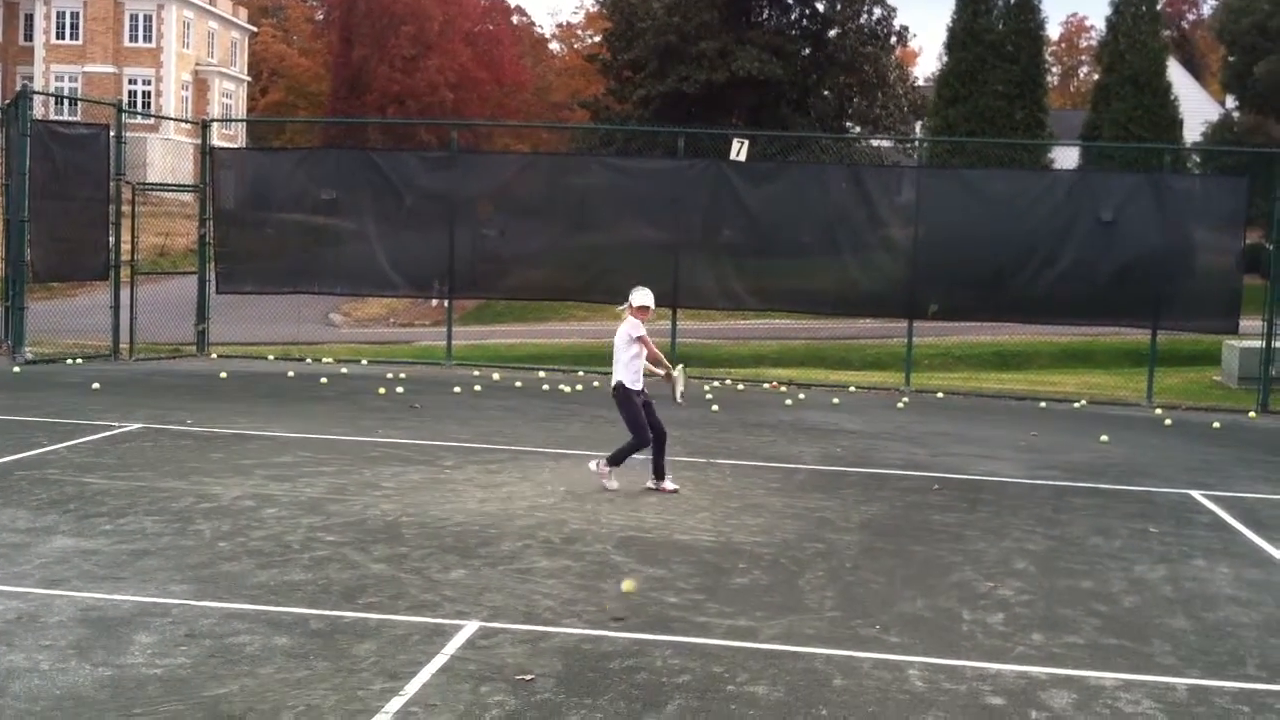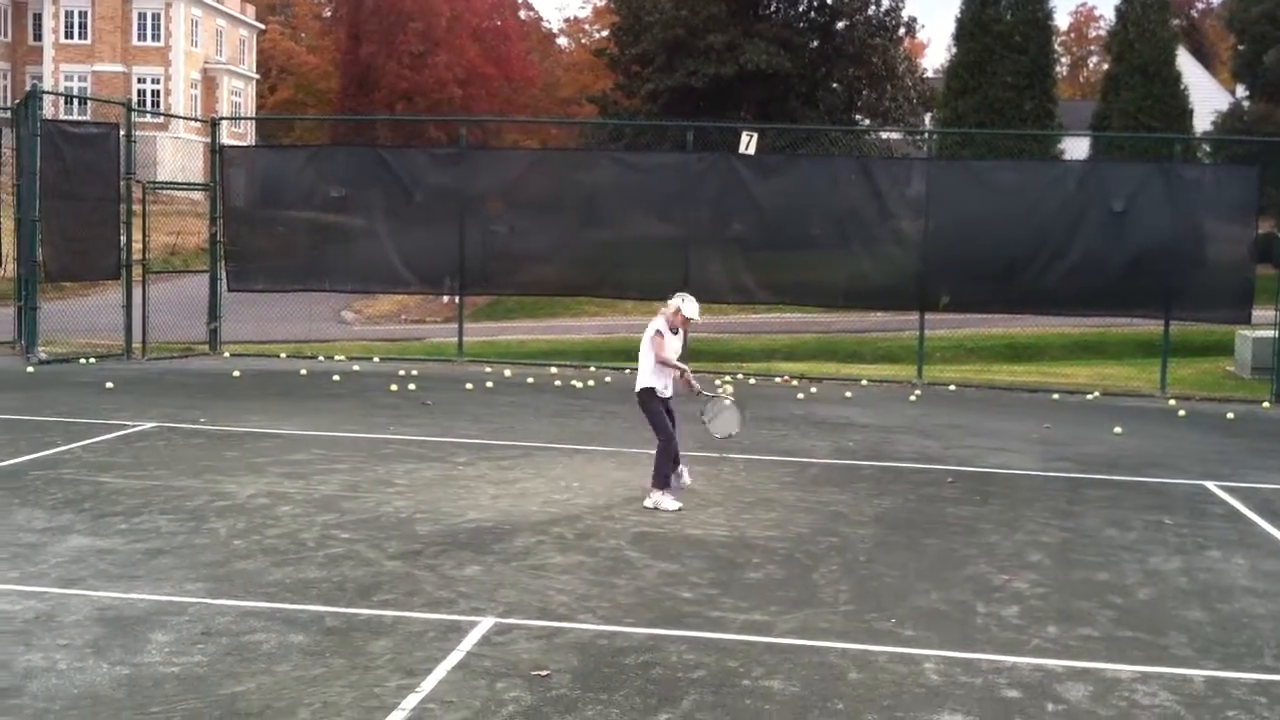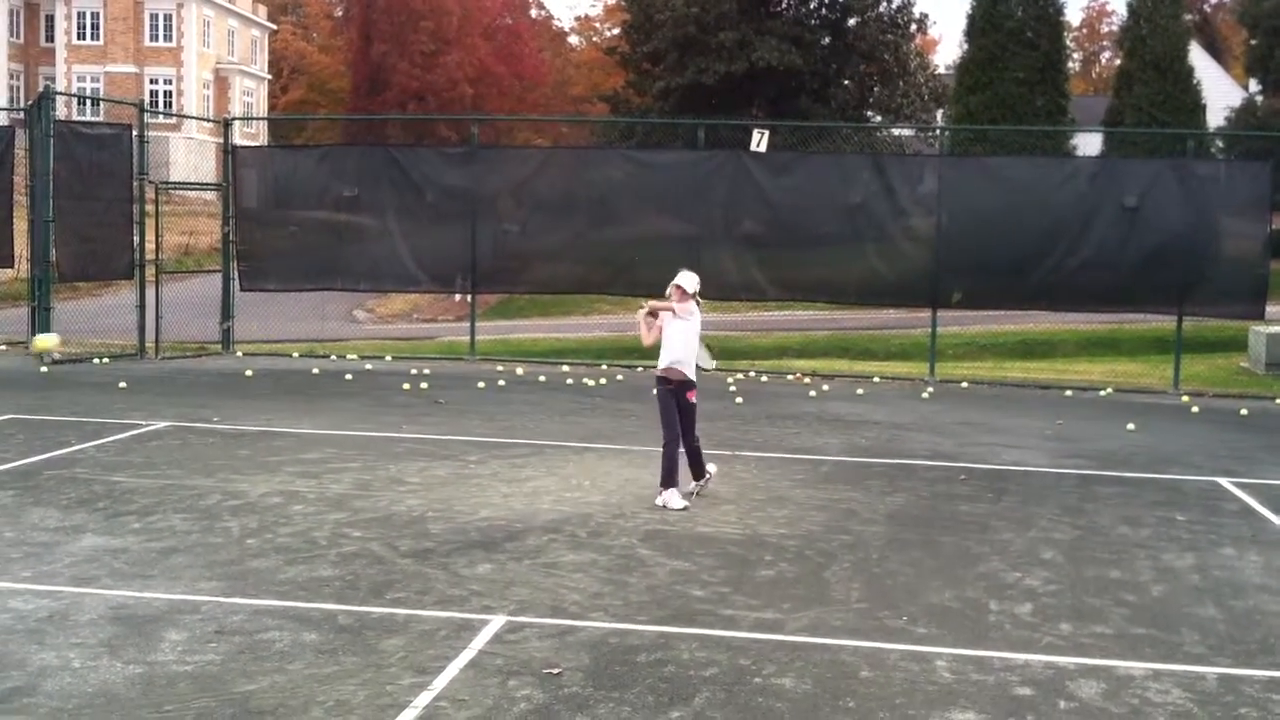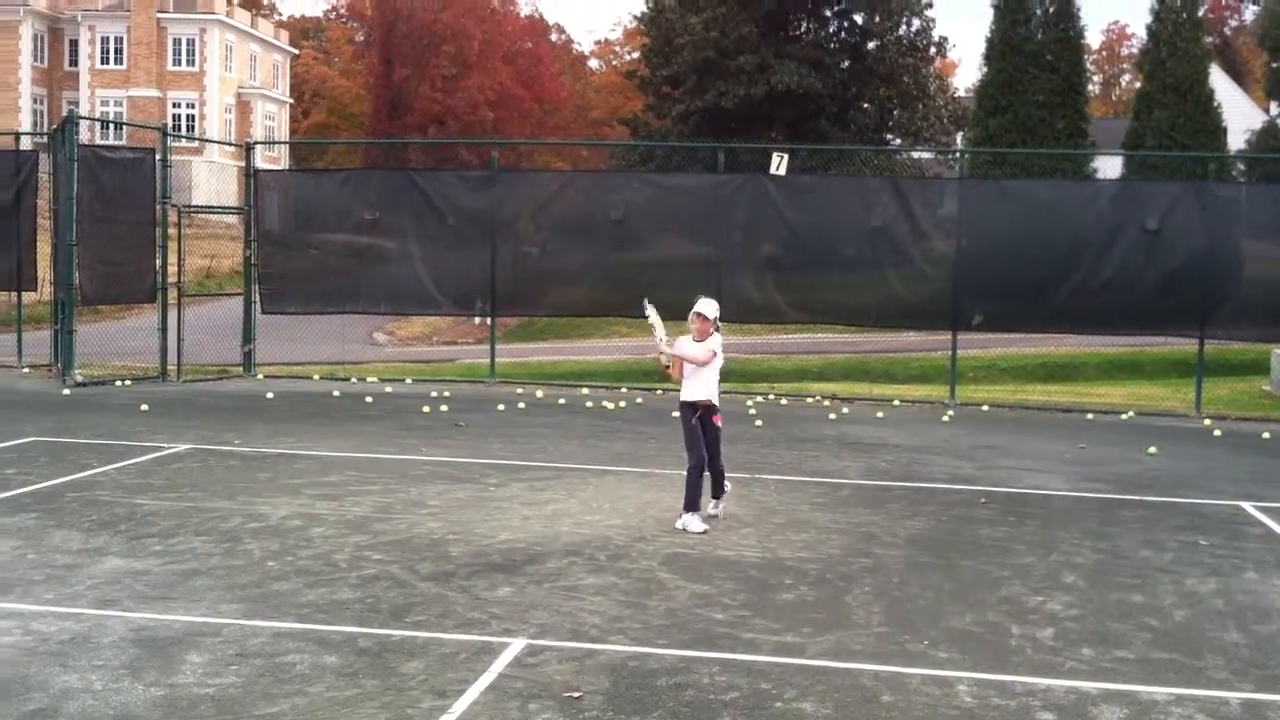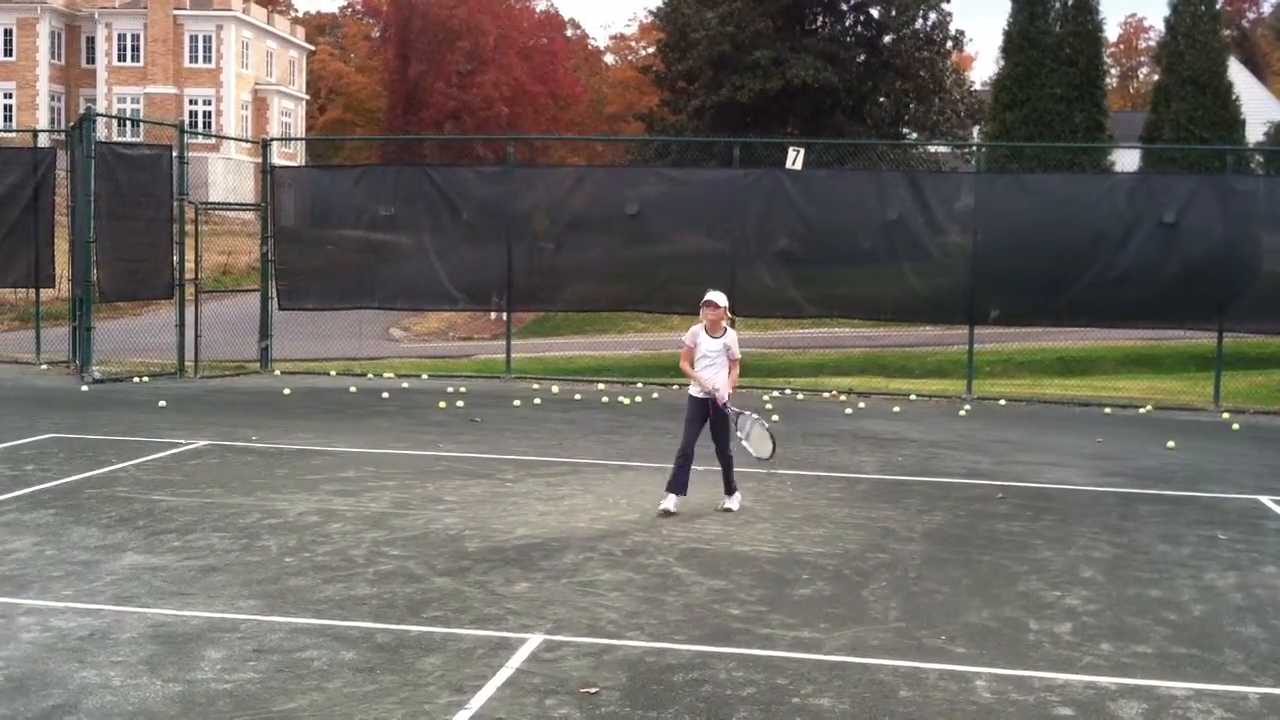
dt=0.4s
person 1, frame 1
left shoulder: (636, 325)
right shoulder: (633, 325)
right elbow: (653, 353)
left wrist: (658, 372)
right wrist: (668, 369)
left hip: (636, 387)
right hip: (624, 386)
left knee: (659, 433)
right knee: (643, 437)
left ankle: (658, 479)
right ankle: (606, 465)
person 1, frame 2
left shoulder: (679, 333)
right shoulder: (658, 324)
right elbow: (660, 357)
left wrist: (684, 377)
right wrist: (683, 369)
left hip: (663, 392)
right hip: (648, 391)
left knee: (670, 439)
right knee: (667, 440)
left ankle: (675, 470)
right ankle: (657, 493)
person 1, frame 3
left shoulder: (691, 309)
right shoulder: (663, 316)
left elbow: (654, 305)
right elbow: (647, 342)
left wrist: (650, 310)
right wrist: (644, 317)
left hip: (685, 381)
right hip: (665, 380)
left knee: (689, 437)
right knee: (672, 437)
left ankle: (702, 474)
right ankle: (667, 491)
person 1, frame 4
left shoulder: (715, 339)
right shoulder: (682, 342)
left elbow: (702, 359)
right elbow: (677, 376)
left wrist: (673, 353)
right wrist: (668, 363)
left hip: (709, 406)
right hip: (689, 405)
left knee: (714, 460)
right knee: (697, 460)
left ankle: (719, 493)
right ankle: (689, 514)
person 1, frame 5
left shoulder: (730, 336)
right shoulder: (695, 332)
left elbow: (734, 368)
right elbow: (684, 363)
left wrist: (727, 389)
right wrist: (701, 381)
left hip: (719, 399)
right hip: (697, 397)
left knee: (724, 450)
right knee: (686, 447)
left ankle: (730, 494)
right ankle: (672, 496)
